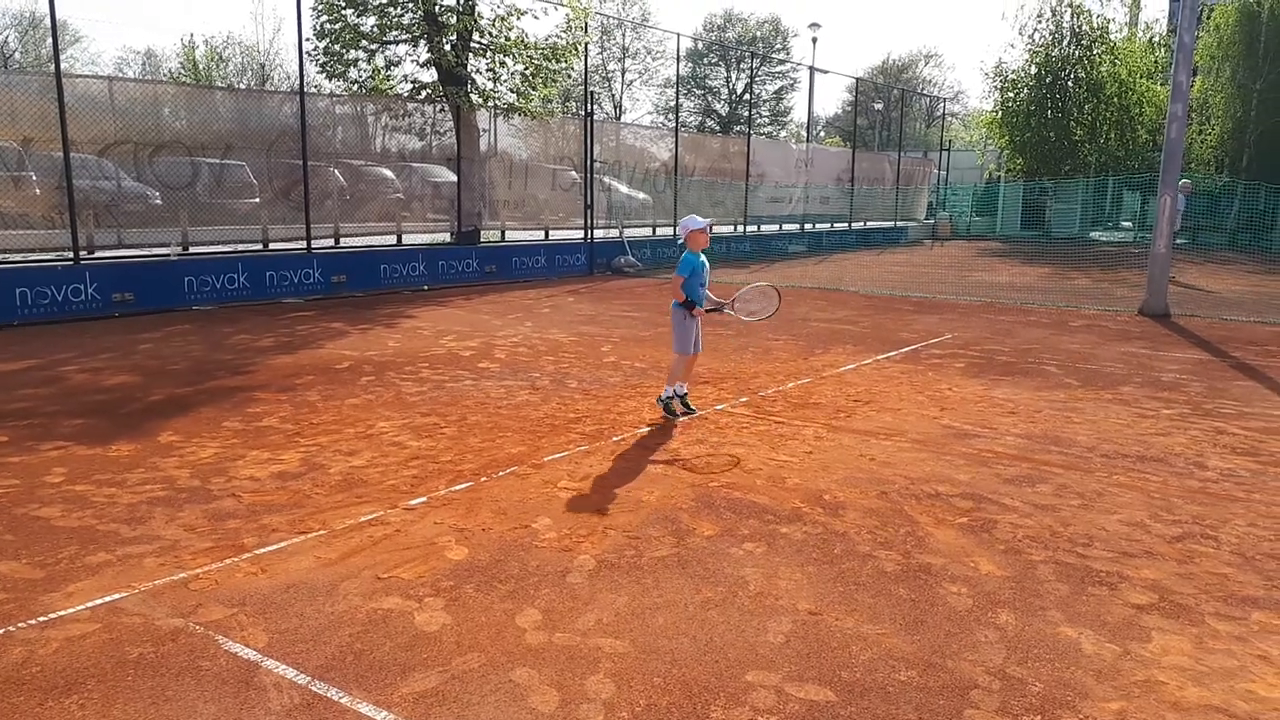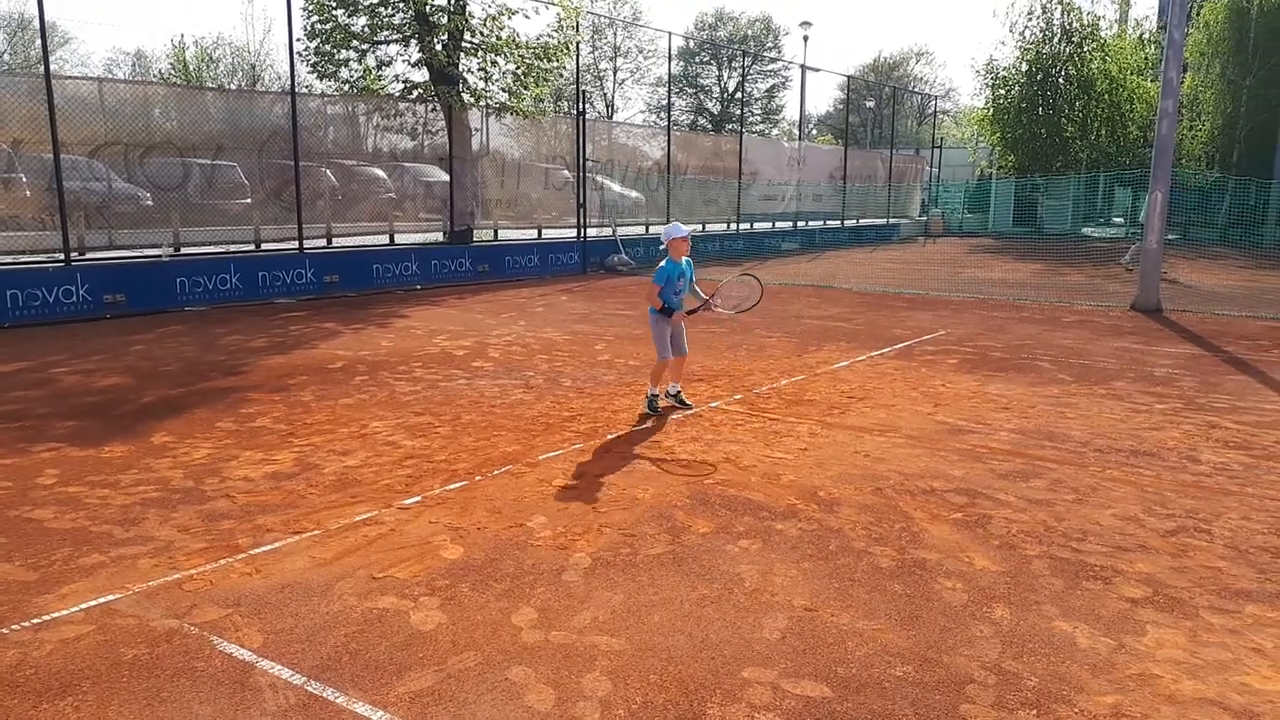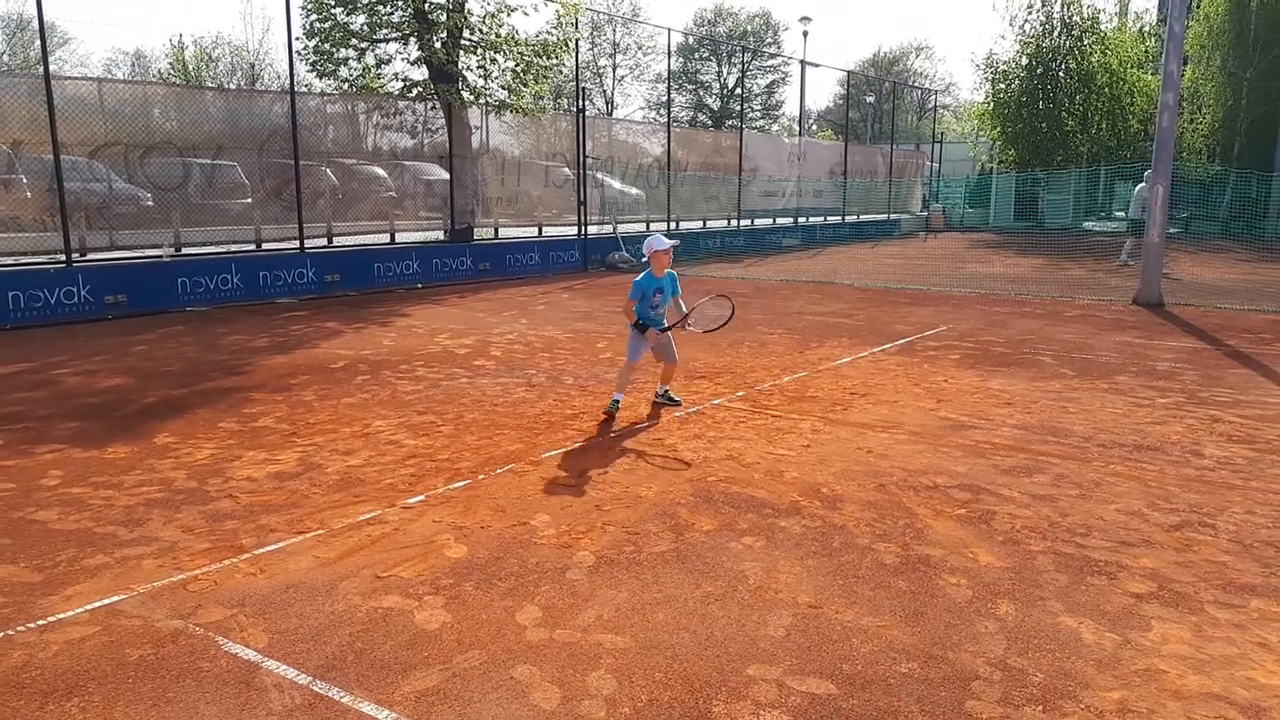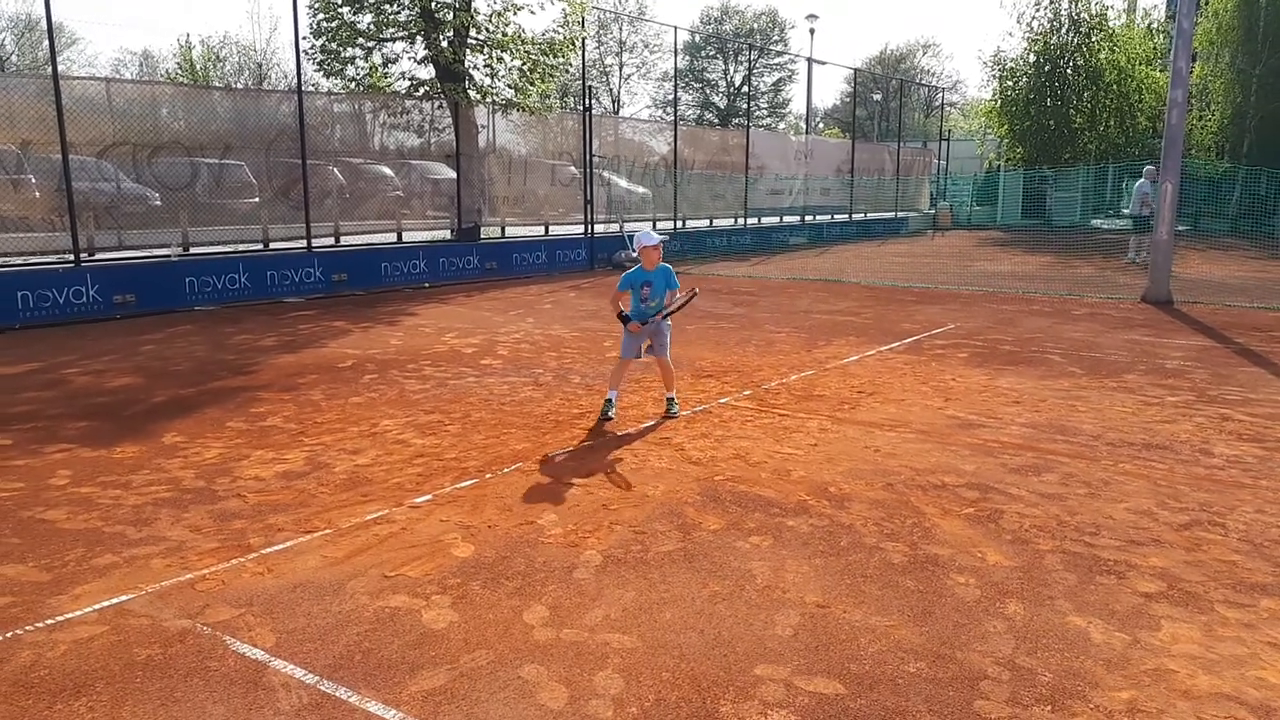
dt=0.3s
person 1, frame 1
left shoulder: (702, 258)
right shoulder: (688, 259)
right elbow: (674, 289)
left wrist: (716, 301)
right wrist: (692, 306)
left hip: (692, 312)
right hip: (683, 312)
left knee: (692, 355)
right knee: (683, 355)
left ankle: (680, 393)
right ankle: (666, 397)
person 1, frame 2
left shoulder: (688, 263)
right shoulder: (664, 268)
left elbow: (692, 286)
right elbow: (650, 296)
left wrist: (704, 299)
right wrist: (670, 313)
left hip: (676, 317)
right hip: (660, 316)
left knee: (681, 356)
right knee: (664, 359)
left ankle: (673, 392)
right ankle: (653, 395)
person 1, frame 3
left shoulder: (671, 276)
right shoulder: (641, 282)
left elbow: (677, 300)
right elbow: (627, 309)
left wrist: (684, 316)
right wrist: (644, 329)
left hip: (660, 328)
right hip: (641, 329)
left knee: (672, 363)
right knee: (630, 363)
left ankle: (662, 392)
right ankle: (615, 402)
person 1, frame 4
left shoulder: (667, 271)
right shoulder: (630, 276)
left elbow: (676, 296)
right elbow: (614, 300)
right wrist: (626, 321)
left hip: (659, 323)
right hip: (636, 323)
left knee: (662, 360)
right knee: (624, 360)
left ankle: (671, 399)
right ankle: (610, 404)
